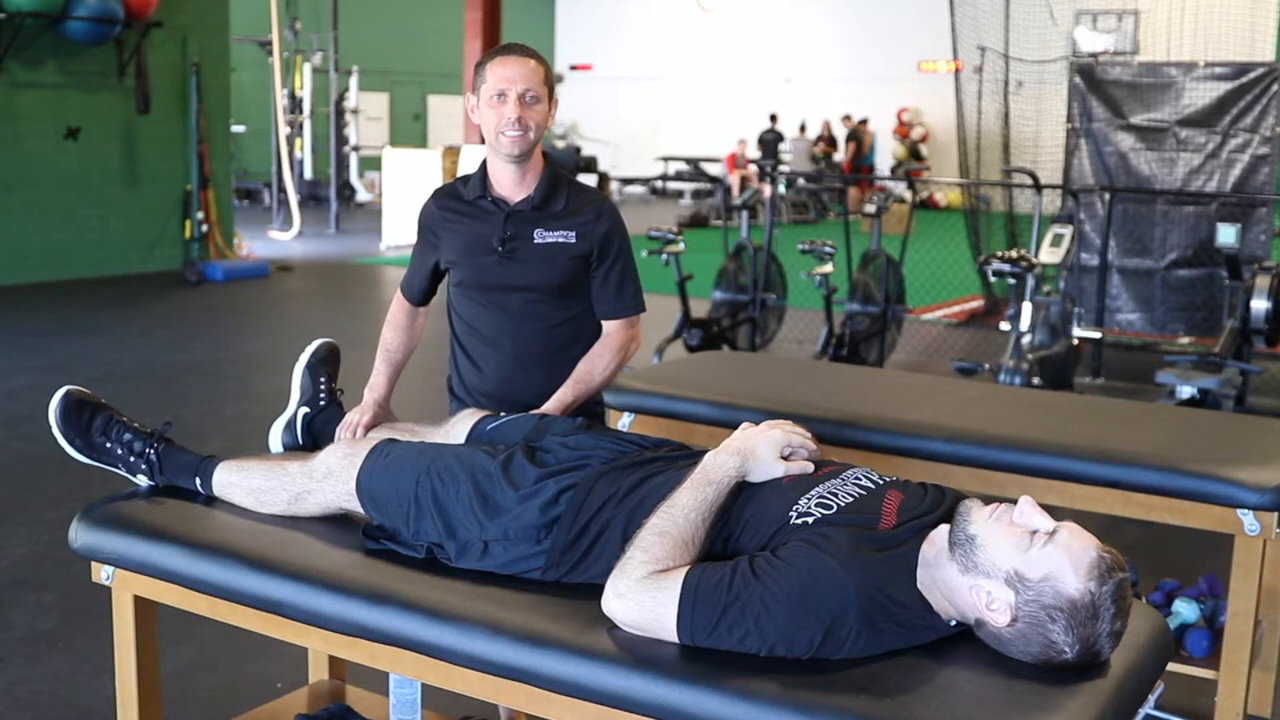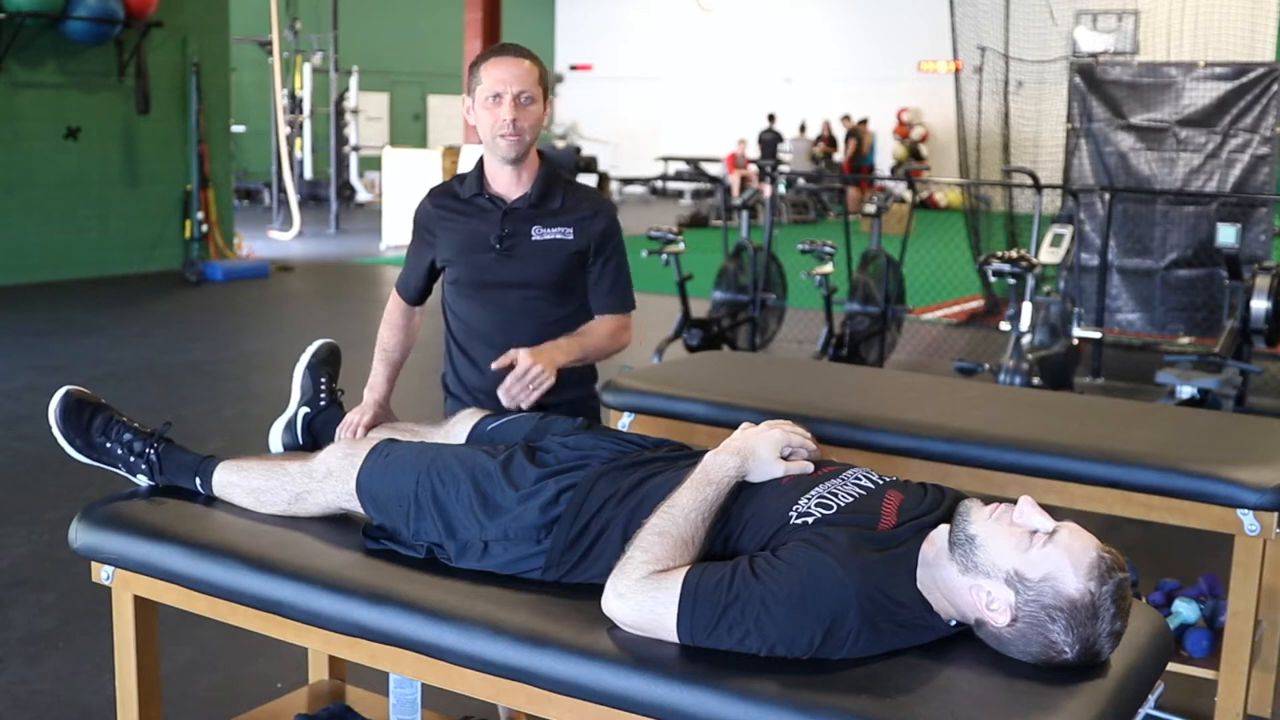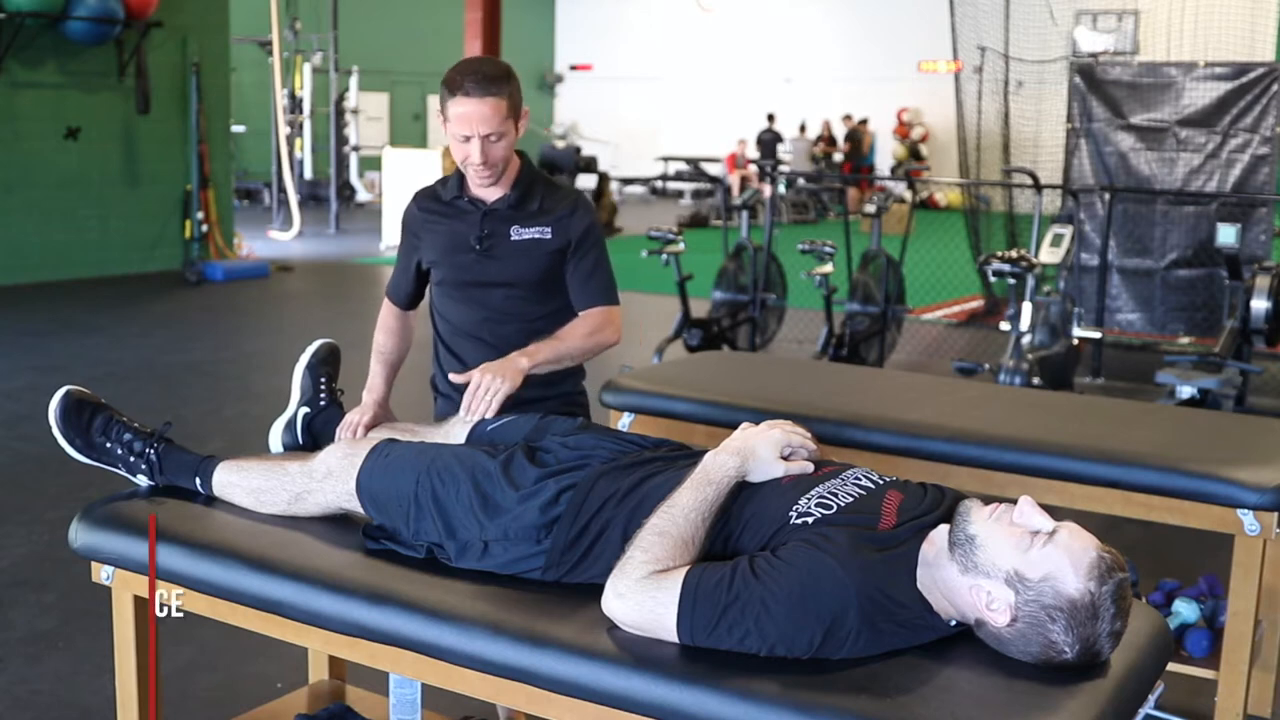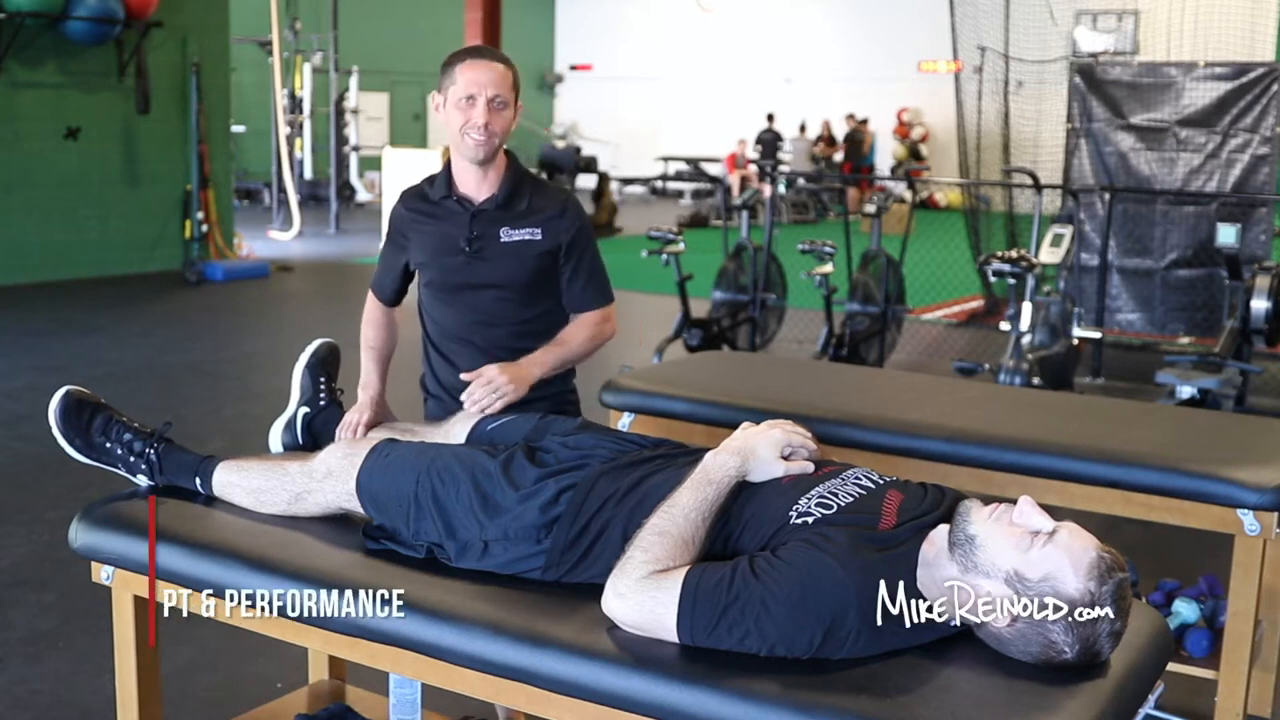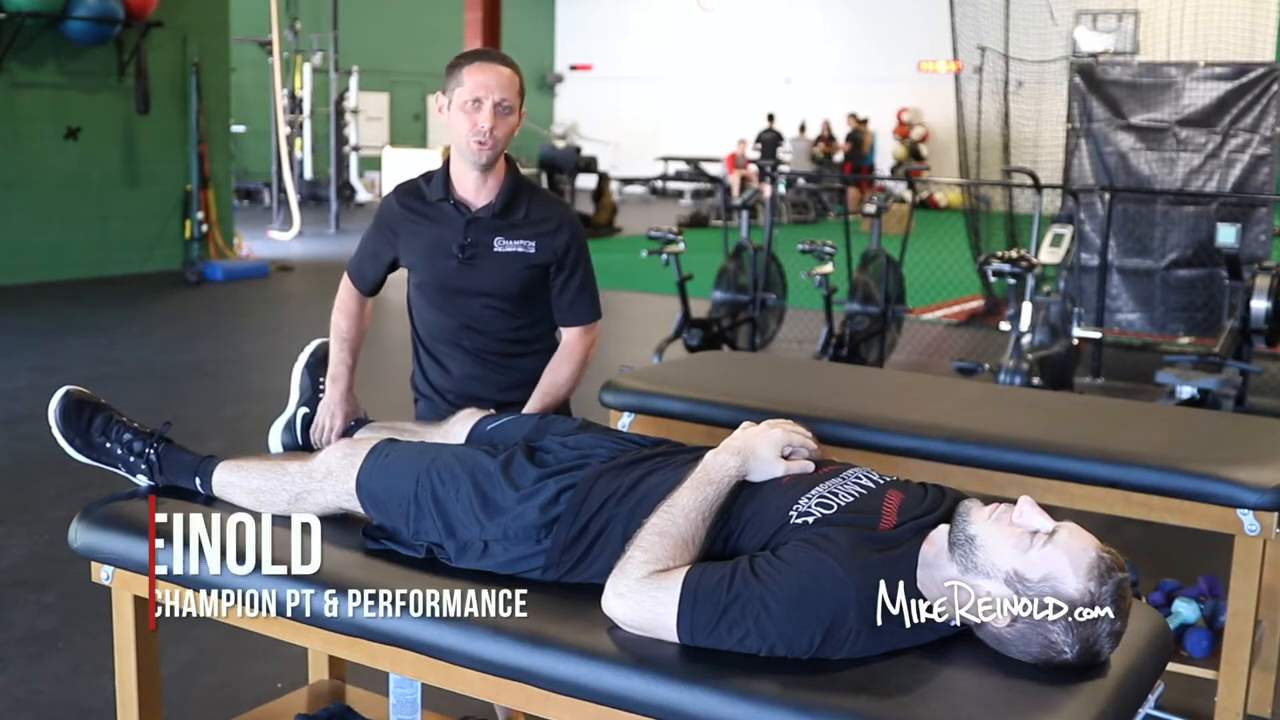
dt=0.4s
person 1, frame 1
left shoulder: (839, 594)
right shoulder: (935, 517)
left elbow: (632, 595)
left wrist: (733, 456)
right wrist: (768, 451)
left hip: (567, 514)
right hip: (644, 451)
left knee: (346, 472)
right knee: (468, 417)
left ankle: (172, 468)
right ankle: (344, 424)
person 1, frame 2
left shoulder: (838, 595)
right shoulder: (941, 517)
left elbow: (631, 599)
left wrist: (731, 460)
right wrist: (741, 451)
left hip: (565, 515)
right hip: (644, 455)
left knee: (339, 475)
right knee: (461, 422)
left ankle: (170, 467)
right ankle: (336, 427)
person 1, frame 3
left shoulder: (839, 594)
right shoulder: (941, 517)
left elbow: (632, 597)
left wrist: (732, 456)
right wrist: (752, 453)
left hip: (568, 515)
right hip: (643, 452)
left knee: (343, 472)
right knee: (470, 421)
left ankle: (174, 469)
right ankle: (343, 427)
person 1, frame 4
left shoulder: (839, 596)
right shoulder: (943, 518)
left elbow: (633, 600)
left wrist: (733, 459)
right wrist: (766, 451)
left hip: (566, 514)
right hip: (642, 453)
left knee: (343, 474)
right knee: (459, 421)
left ankle: (169, 469)
right ankle: (341, 426)
person 1, frame 5
left shoulder: (839, 597)
right shoulder: (941, 516)
left elbow: (634, 598)
left wrist: (730, 456)
right wrist: (785, 454)
left hip: (567, 514)
right hip: (643, 453)
left knee: (344, 472)
right knee: (463, 421)
left ankle: (168, 469)
right ankle: (340, 430)
person 2, frame 1
left shoulder: (594, 216)
right shoulder: (444, 209)
left elbow: (622, 333)
right elbow: (410, 304)
left wrist: (554, 411)
right wrist: (376, 397)
person 2, frame 2
left shoulder: (588, 212)
right shoulder: (440, 208)
left elbow: (616, 325)
right elbow: (405, 303)
left wrist: (554, 352)
right wrist: (375, 396)
person 2, frame 3
left shoulder: (567, 212)
right shoulder: (425, 211)
left elbow: (604, 325)
right elbow: (398, 307)
left wrist: (519, 362)
right wrist: (375, 397)
right hip: (455, 420)
person 2, frame 4
left shoulder: (557, 211)
right shoulder: (413, 210)
left elbow: (597, 320)
right elbow: (381, 302)
left wrist: (526, 368)
right wrist: (370, 394)
left hip: (541, 418)
right hip: (448, 420)
person 2, frame 5
left shoulder: (554, 222)
right shoulder: (404, 208)
left elbow: (579, 336)
right elbow: (355, 288)
right wrist: (338, 389)
right hip: (438, 420)
